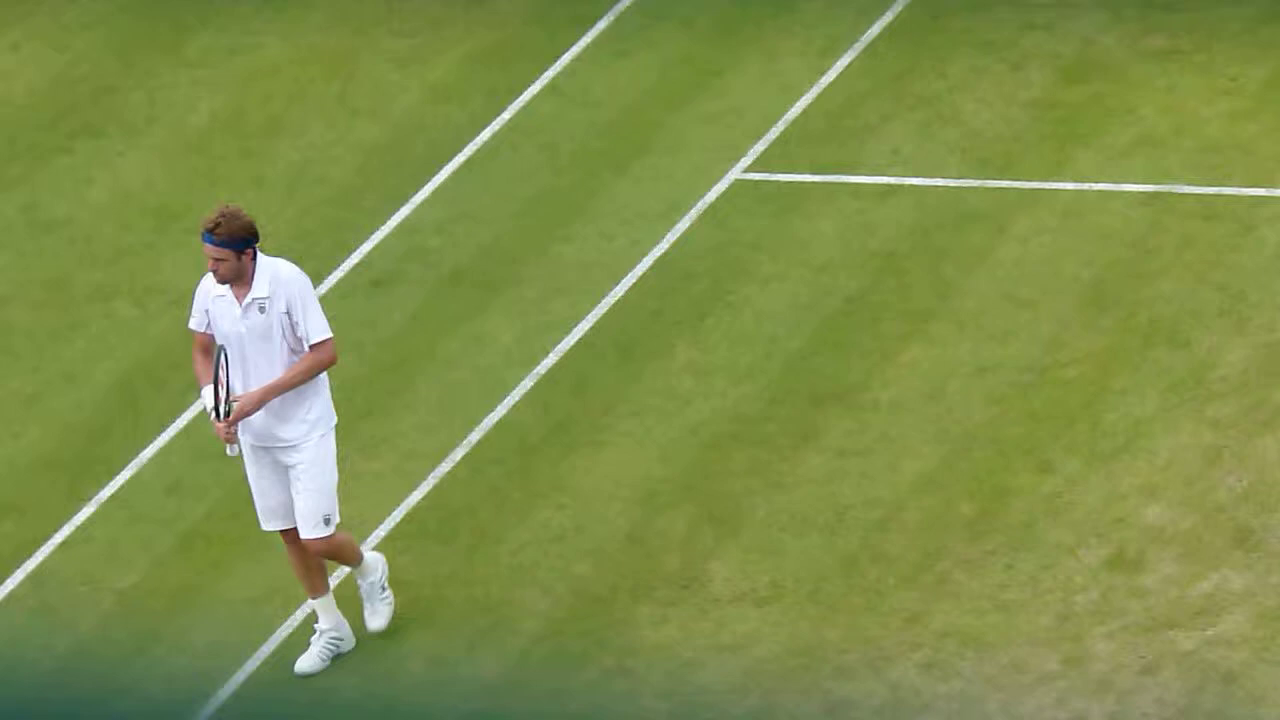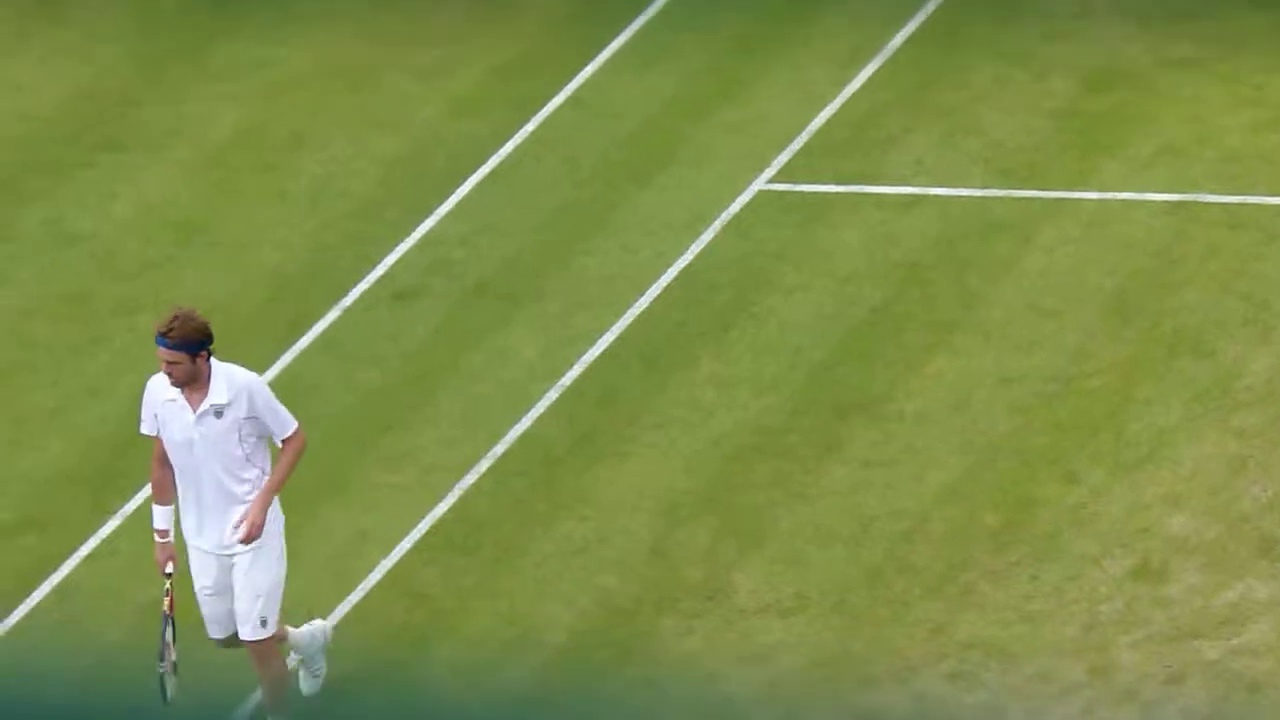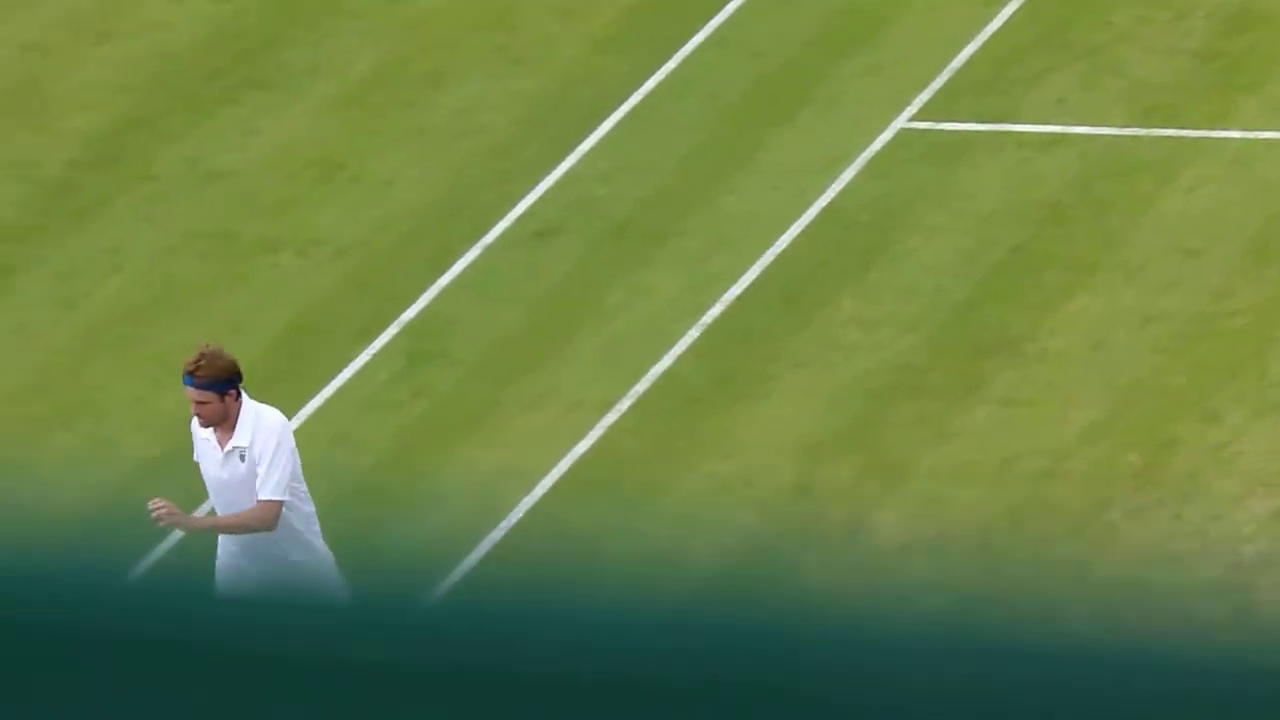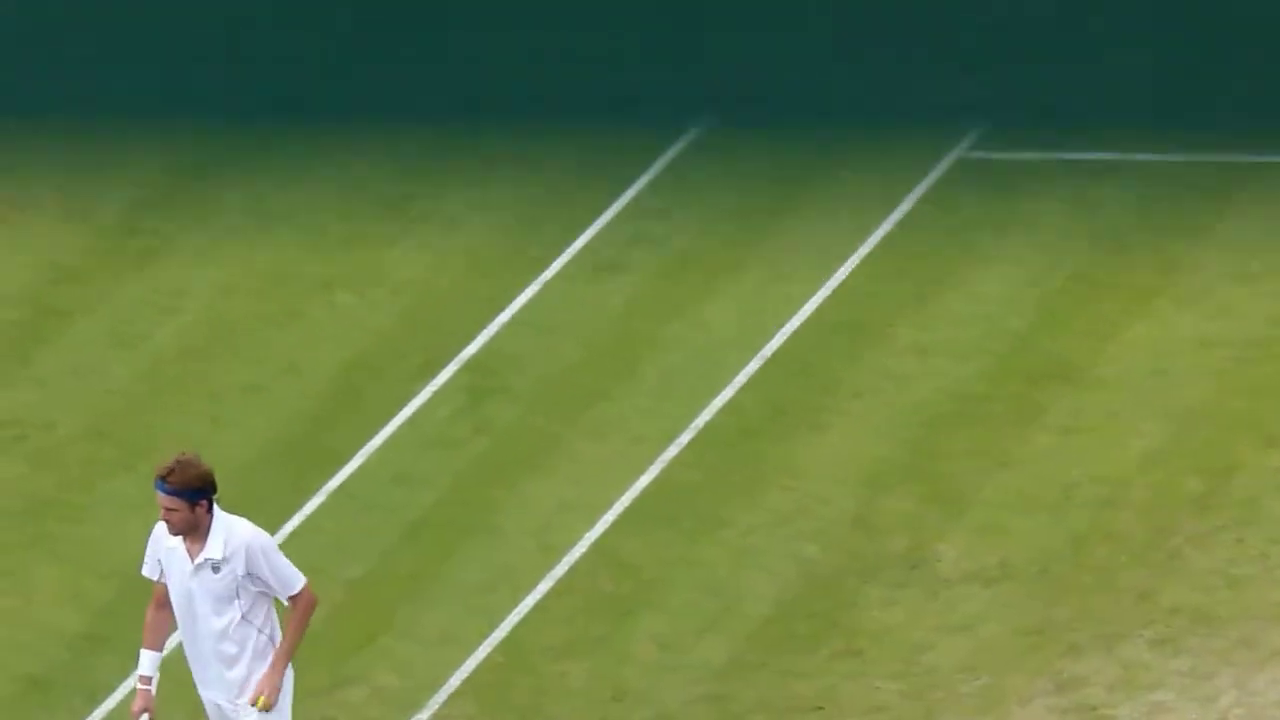
dt=0.5s
person 1, frame 1
left shoulder: (288, 280)
right shoulder: (209, 289)
left elbow: (325, 354)
right elbow: (202, 351)
left wrist: (263, 394)
right wrist: (212, 403)
left hip: (306, 430)
right hip: (257, 436)
left knee: (319, 538)
right knee: (290, 535)
left ankle: (370, 567)
right ankle: (331, 627)
person 1, frame 2
left shoulder: (245, 386)
right shoulder: (157, 391)
left elbow: (294, 440)
right elbow: (162, 464)
left wrist: (263, 501)
right wrist: (162, 534)
left hip: (252, 531)
right hip: (202, 537)
left knee: (258, 638)
right knee: (228, 636)
right ankle: (304, 640)
person 1, frame 3
left shoulder: (270, 428)
right shoulder: (201, 425)
left elbow: (267, 517)
left wrist: (193, 523)
left hip: (297, 561)
right hip: (236, 562)
person 1, frame 4
left shoulder: (247, 541)
right shoulder: (163, 536)
left elbow: (305, 599)
right elbow: (160, 607)
left wrist: (277, 671)
right wrist: (145, 683)
left hip: (259, 687)
right hip: (213, 690)
